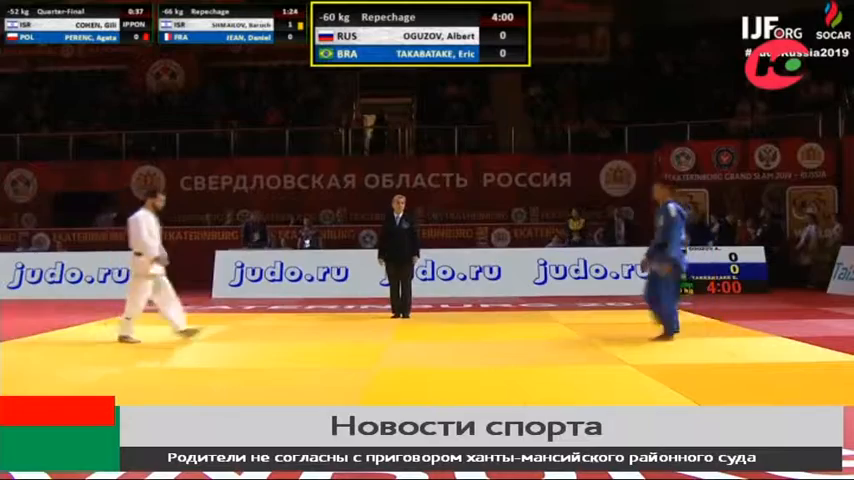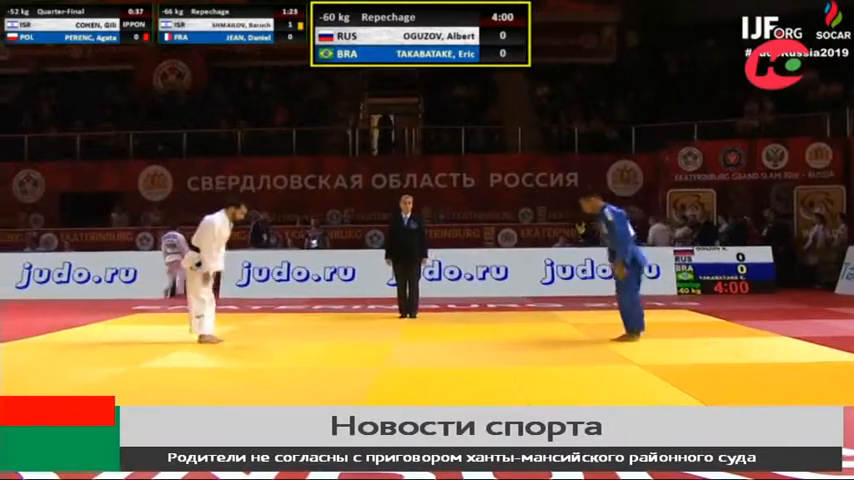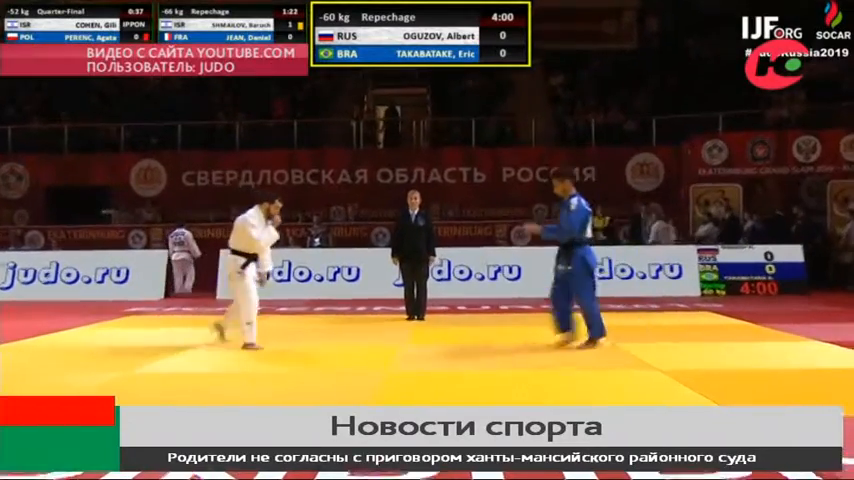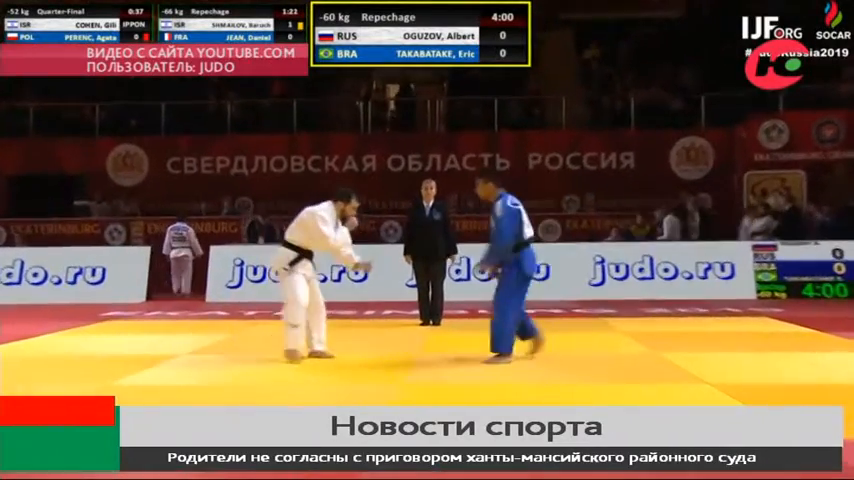
dt=0.7s
person 1, frame 1
left shoulder: (673, 210)
right shoulder: (662, 209)
left elbow: (675, 238)
left wrist: (668, 260)
right wrist: (648, 256)
left hip: (670, 260)
right hip: (661, 258)
left knee: (667, 296)
right knee: (652, 294)
left ankle: (670, 331)
right ankle: (668, 325)
person 1, frame 2
left shoulder: (611, 214)
right shoulder: (603, 214)
left elbow: (624, 240)
left wrist: (620, 262)
right wrist: (616, 262)
left hip: (629, 259)
right hip: (622, 259)
left knee: (629, 296)
right knee: (624, 296)
left ankle: (635, 331)
right ankle: (632, 331)
person 1, frame 3
left shoulder: (578, 205)
right shoulder: (568, 203)
left elbow: (568, 230)
right elbow: (563, 229)
left wrist: (541, 230)
right wrist: (542, 230)
left hip: (578, 256)
right hip: (567, 257)
left knee: (585, 298)
right knee: (559, 296)
left ankle: (596, 337)
right ankle: (568, 332)
person 1, frame 4
left shoulder: (503, 206)
right shoulder: (505, 202)
left elbow: (503, 240)
left wrist: (488, 261)
right wrist: (494, 260)
left hip: (518, 260)
right hip: (517, 259)
left knee: (506, 306)
right knee: (512, 305)
left ankle: (504, 352)
right ankle: (533, 336)
person 2, frame 1
left shoulder: (152, 217)
right shoulder: (139, 218)
right elbow: (142, 241)
left wrist: (159, 256)
right wrist: (156, 256)
left hip: (155, 266)
right hip: (144, 265)
left knee: (168, 298)
right knee: (136, 302)
person 2, frame 2
left shoulder: (226, 222)
right shoulder: (214, 221)
right elbow: (208, 248)
left wrist: (215, 268)
right wrist: (208, 271)
left hip: (204, 262)
right hip: (197, 262)
left knee: (208, 299)
right knee: (200, 298)
person 2, frame 3
left shoulder: (262, 220)
right shoulder: (248, 219)
left elbow: (264, 246)
right elbow: (259, 244)
left wrist: (264, 271)
right wrist: (272, 227)
left hip: (249, 265)
right hip: (239, 265)
left knee: (248, 301)
right knee: (248, 303)
left ankle: (223, 325)
person 2, frame 4
left shoulder: (333, 219)
right shoulder: (317, 214)
left elbow: (340, 247)
right elbow: (329, 243)
left wrist: (356, 263)
right wrist: (347, 228)
left hip: (304, 262)
right hip: (290, 261)
left knee: (316, 305)
right knee: (298, 302)
left ankle: (316, 348)
right ankle: (293, 347)
person 3, frame 1
left shoulder: (409, 220)
right shoulder: (387, 220)
left elbow: (415, 238)
right elbow: (382, 239)
left wrist: (415, 254)
right wrist: (381, 255)
left hip: (406, 257)
right hip: (391, 257)
left knee: (406, 285)
right knee: (393, 285)
left ankle: (405, 311)
right ankle: (396, 311)
person 3, frame 2
left shoulder: (417, 220)
right shoulder: (394, 220)
left elbow: (423, 238)
right elbow: (389, 239)
left wrist: (424, 255)
right wrist: (388, 256)
left hip: (414, 257)
right hip: (398, 258)
left knee: (413, 285)
right knee: (401, 285)
left ankle: (413, 311)
right ankle: (403, 311)
person 3, frame 3
left shoulder: (425, 216)
right shoulder: (402, 217)
left elbow: (431, 236)
right elbow: (396, 236)
left wrist: (432, 253)
right wrist: (394, 254)
left hip: (422, 256)
right hip: (405, 256)
left knee: (421, 285)
right knee: (408, 285)
left ankle: (420, 313)
right ankle: (410, 313)
person 3, frame 4
left shoulder: (441, 209)
right shoulder: (415, 209)
left elbow: (449, 231)
right elbow: (408, 232)
left wrist: (452, 251)
right wrist: (407, 252)
left hip: (437, 254)
right hip: (419, 254)
left knee: (437, 286)
right knee: (422, 287)
left ankle: (436, 318)
right ankle: (425, 318)
